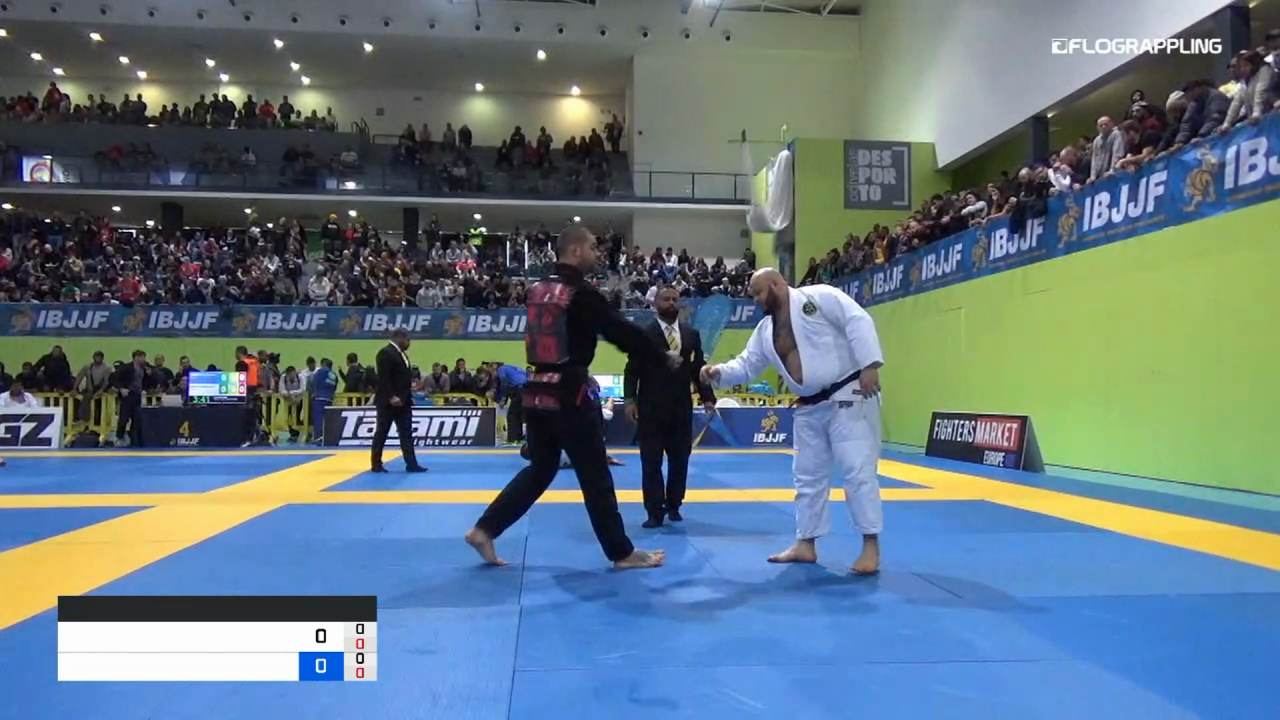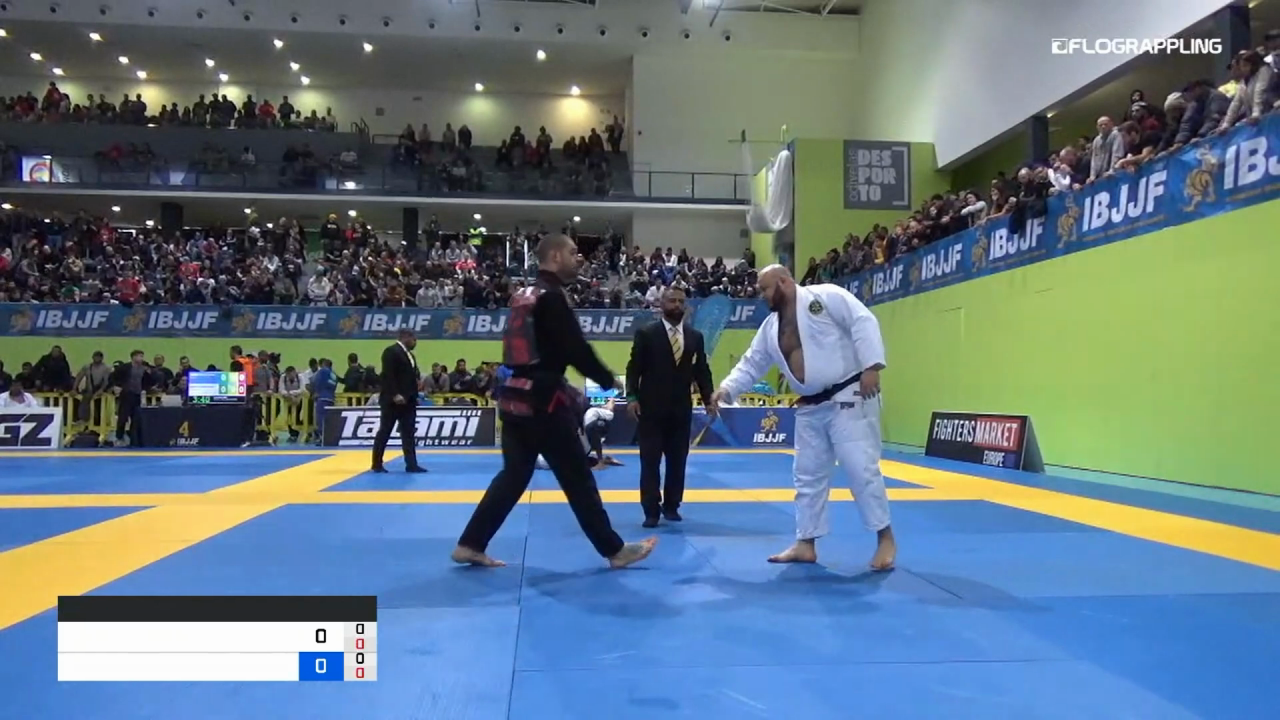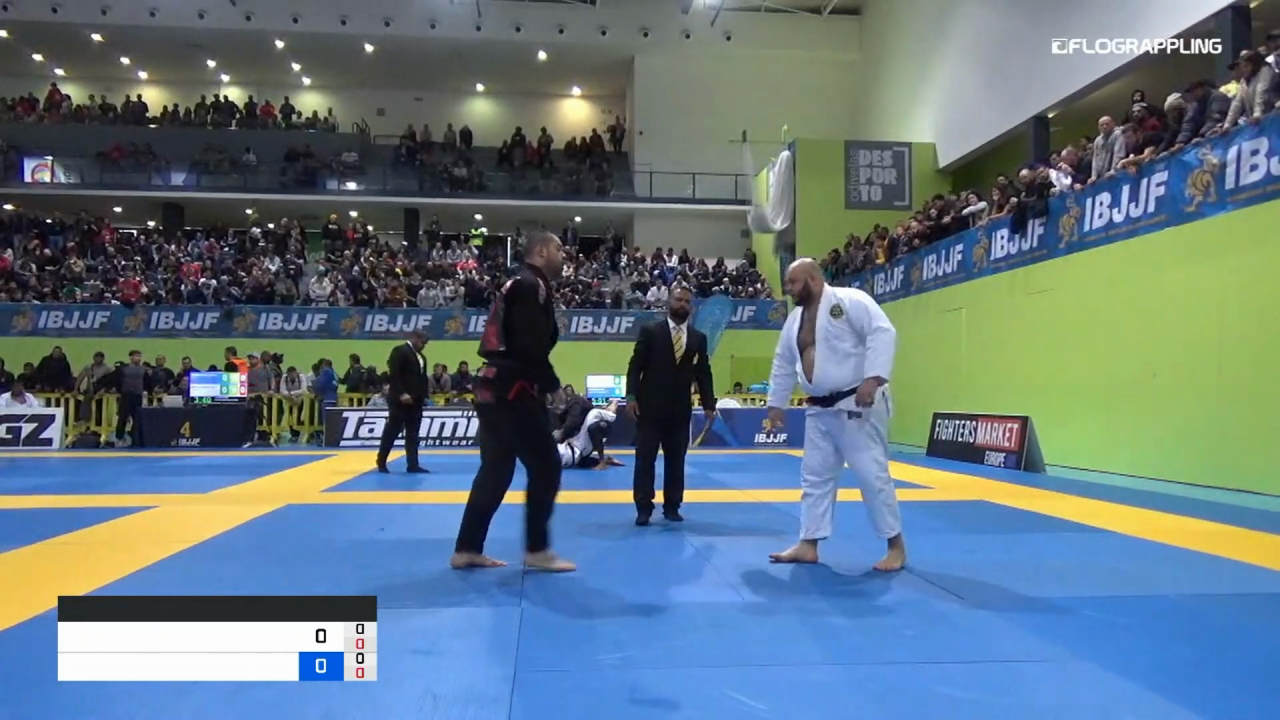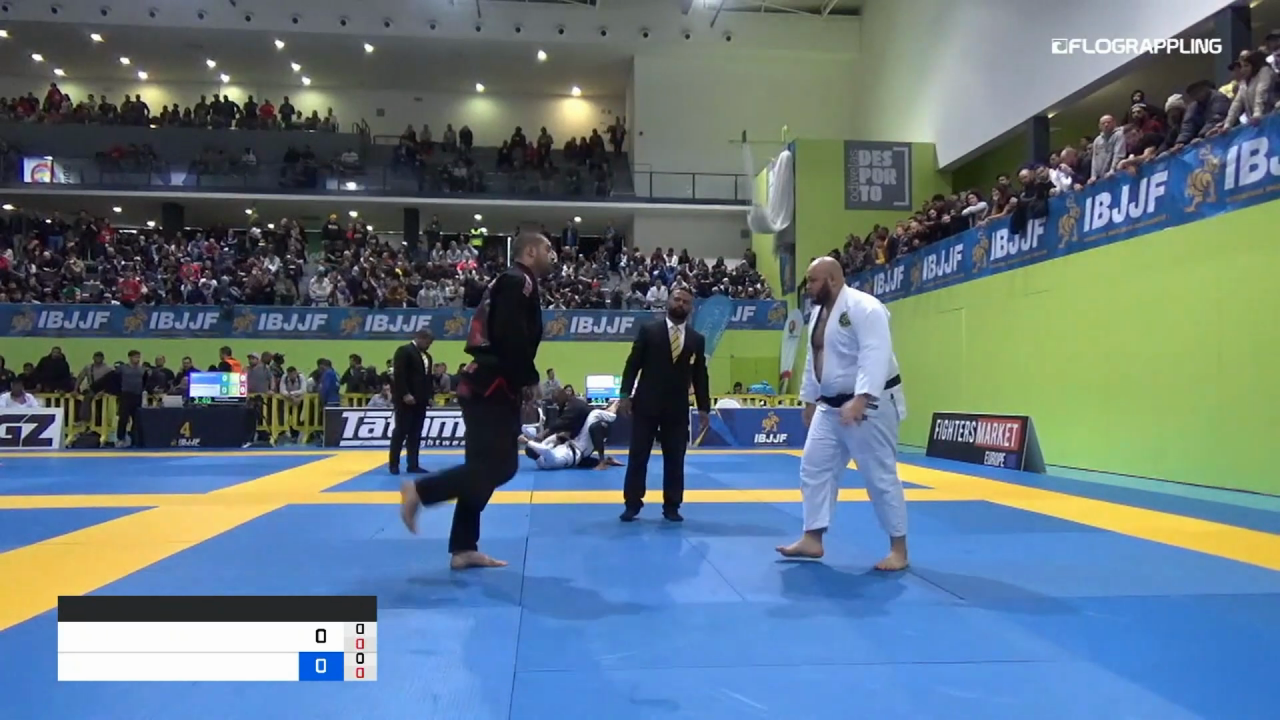
dt=0.2s
person 1, frame 1
left shoulder: (538, 290)
right shoulder: (581, 292)
right elbow: (620, 331)
right wrist: (661, 355)
left hip: (537, 391)
right hip: (566, 395)
left knee: (539, 469)
right knee: (596, 476)
left ankle: (484, 530)
right ankle: (623, 553)
person 1, frame 2
left shoulder: (526, 294)
right shoulder: (552, 296)
right elbow: (575, 349)
left wrist: (562, 386)
right wrist: (608, 379)
left hip: (516, 394)
right hip: (541, 398)
left knee: (514, 474)
right knee: (577, 476)
left ankle: (470, 545)
right ankle: (613, 549)
person 1, frame 3
left shoulder: (520, 286)
right shoulder: (531, 286)
right elbow: (530, 346)
left wrist: (541, 385)
right wrist: (551, 384)
left hip: (497, 386)
right hip: (511, 389)
left knee: (496, 469)
right knee: (546, 466)
left ankle: (468, 549)
right ankle: (538, 550)
person 1, frame 4
left shoulder: (513, 285)
right shoulder: (518, 282)
right elbow: (512, 338)
left wrist: (523, 383)
right wrist: (530, 379)
left hip: (491, 384)
right hip: (492, 386)
left knee: (489, 466)
right knee: (499, 465)
left ankle: (464, 548)
right ankle: (421, 490)
person 2, frame 1
left shoulder: (820, 296)
right shoulder: (766, 328)
left elbow: (858, 323)
right elbow: (746, 365)
left wrist: (869, 365)
right wrist: (718, 371)
left hip: (850, 396)
right hip: (811, 407)
left knee: (857, 469)
right knee: (808, 475)
left ankle: (871, 544)
right ankle: (806, 544)
person 2, frame 2
left shoulder: (827, 296)
right shoulder: (771, 324)
left elbow: (863, 323)
right elbow: (752, 365)
left wrist: (870, 366)
right wrist: (727, 388)
left hip: (848, 397)
right hip: (811, 406)
left knee: (860, 467)
right knee: (809, 474)
left ankle: (885, 539)
right ankle: (805, 545)
person 2, frame 3
left shoulder: (851, 300)
right shoulder: (795, 319)
left elbow: (882, 334)
right elbow: (784, 363)
left wrist: (872, 379)
right wrist: (775, 402)
left hip: (859, 405)
right hip: (820, 409)
left knee: (871, 475)
right knee: (815, 477)
left ankle: (896, 547)
right ankle: (807, 545)
person 2, frame 4
left shoulder: (864, 307)
right shoulder: (819, 312)
left elbow: (877, 355)
right elbow: (815, 358)
left wrist: (860, 399)
right wrist: (808, 399)
left hip: (870, 405)
right hip: (833, 406)
left knee: (879, 476)
right knee: (814, 467)
left ankle: (898, 548)
right ankle: (812, 539)
person 3, frame 1
left shoulder: (692, 334)
left elbow: (699, 368)
right elbow: (632, 370)
left wrist: (707, 397)
right wrist: (630, 399)
left hip: (681, 409)
right hip: (652, 409)
left knee: (680, 460)
right knee: (652, 461)
left ankle: (673, 506)
right ankle: (655, 511)
person 3, frame 2
left shoulder: (695, 337)
right shoulder: (646, 334)
left elbow: (702, 371)
right elbow: (633, 368)
left wrist: (708, 400)
right wrist: (632, 397)
left hip: (681, 409)
right hip: (651, 408)
left knee: (678, 460)
right knee: (650, 459)
left ankle: (671, 505)
right ankle: (652, 511)
person 3, frame 3
left shoulder: (699, 338)
right shoulder: (650, 331)
left elbow: (704, 374)
right elbow: (636, 365)
left wrist: (708, 405)
right wrist: (631, 395)
left hip: (680, 408)
right hip: (650, 406)
left knee: (676, 459)
right knee: (645, 456)
left ankle: (672, 506)
right ankle: (644, 507)
person 3, frame 4
left shoulder: (696, 339)
right shoulder: (648, 331)
left elbow: (700, 375)
right elbow: (632, 364)
left wrist: (703, 407)
right wrist: (625, 394)
left hip: (677, 408)
right hip: (646, 404)
left knee: (675, 459)
right knee: (638, 455)
left ankle: (671, 506)
right ankle: (632, 503)
